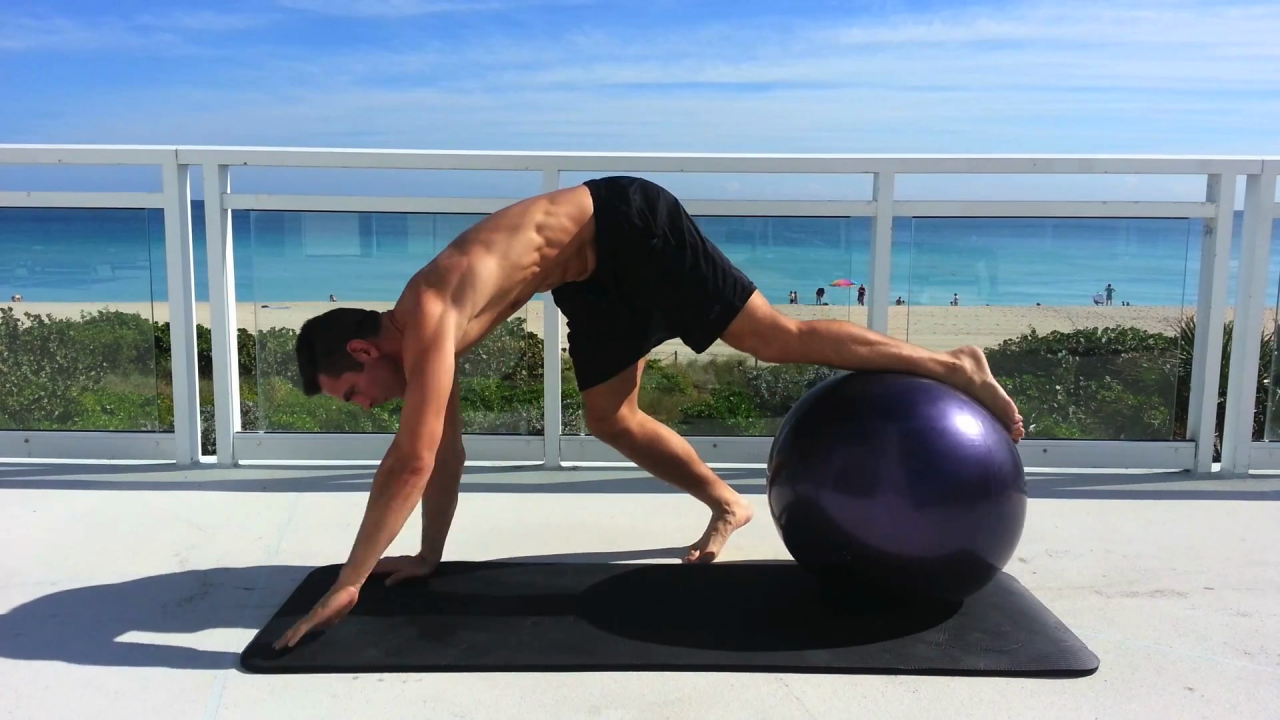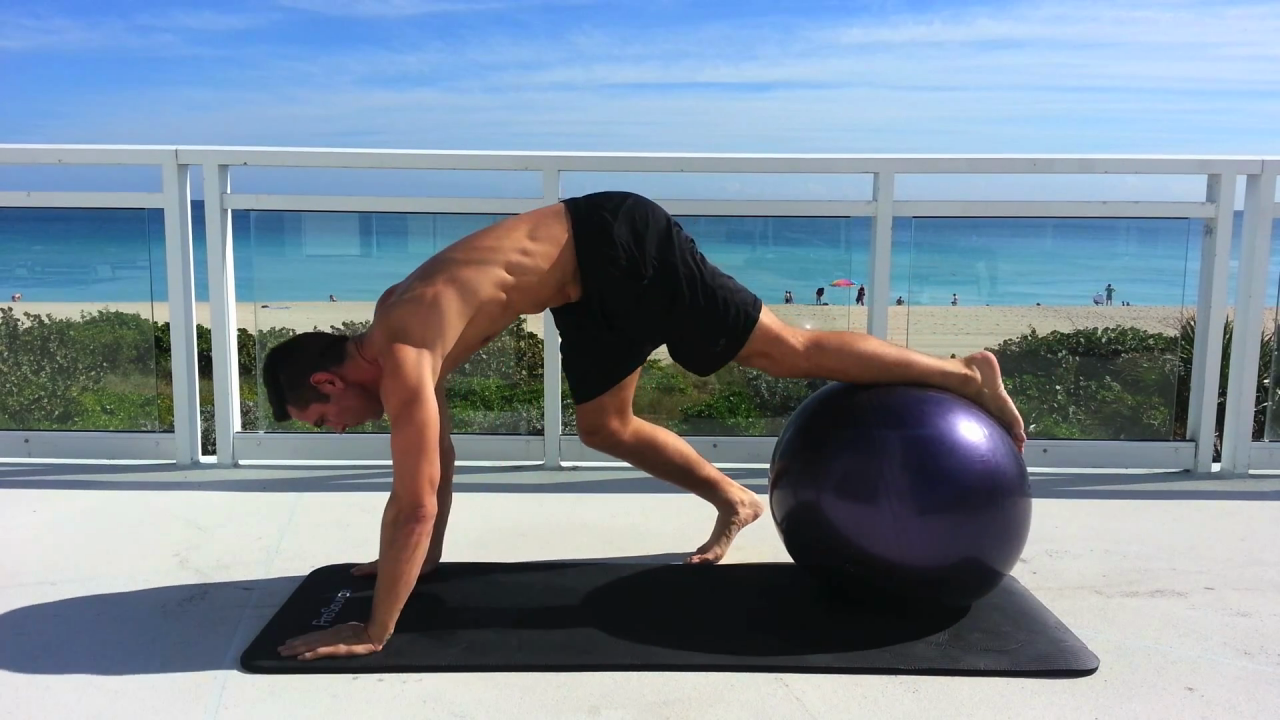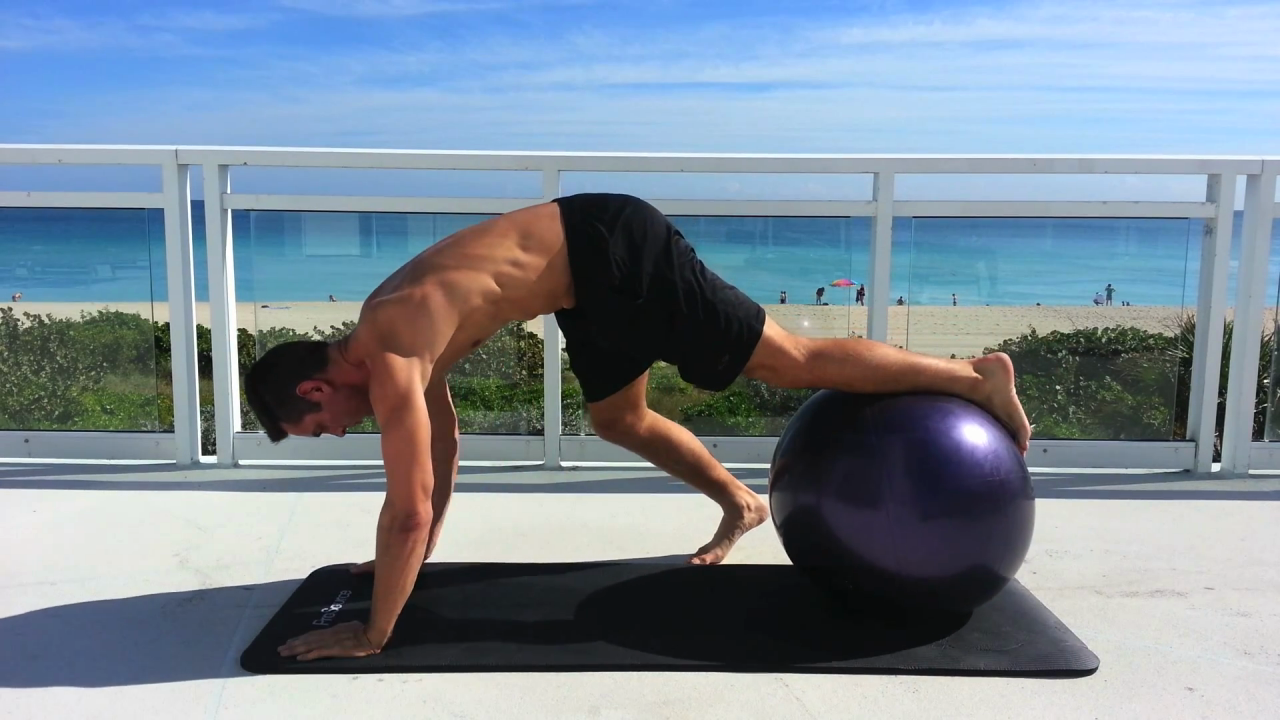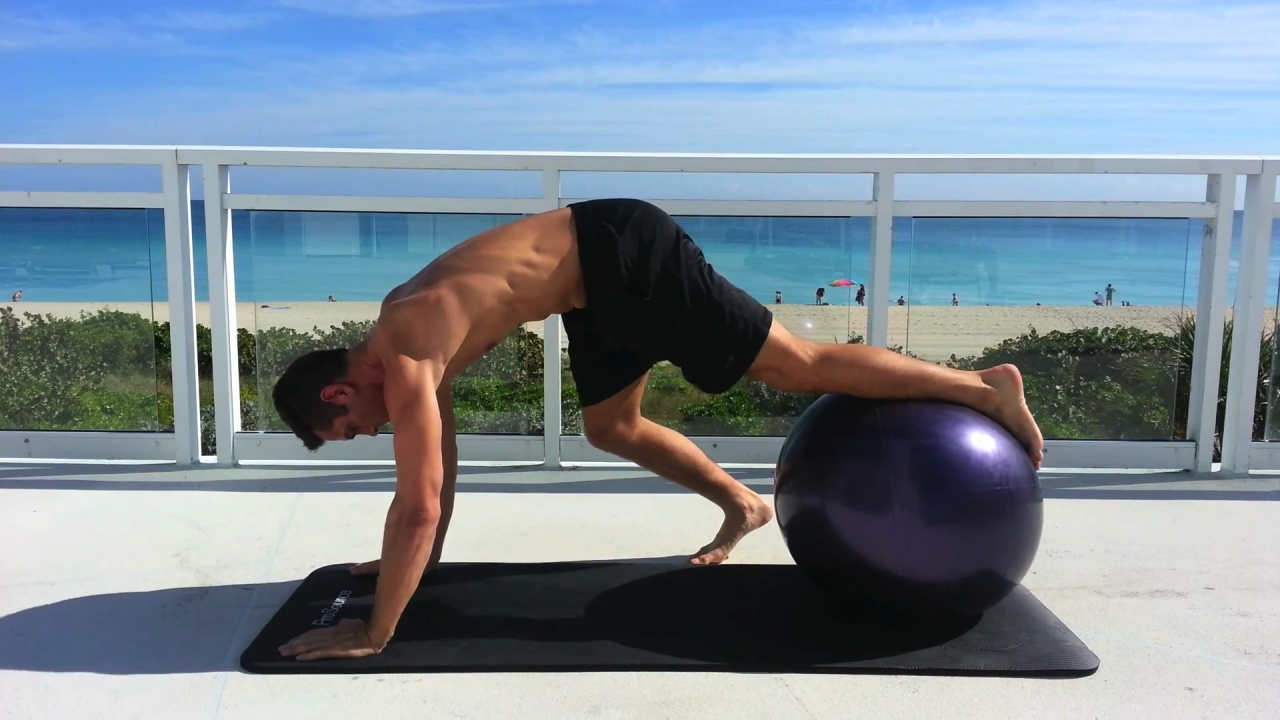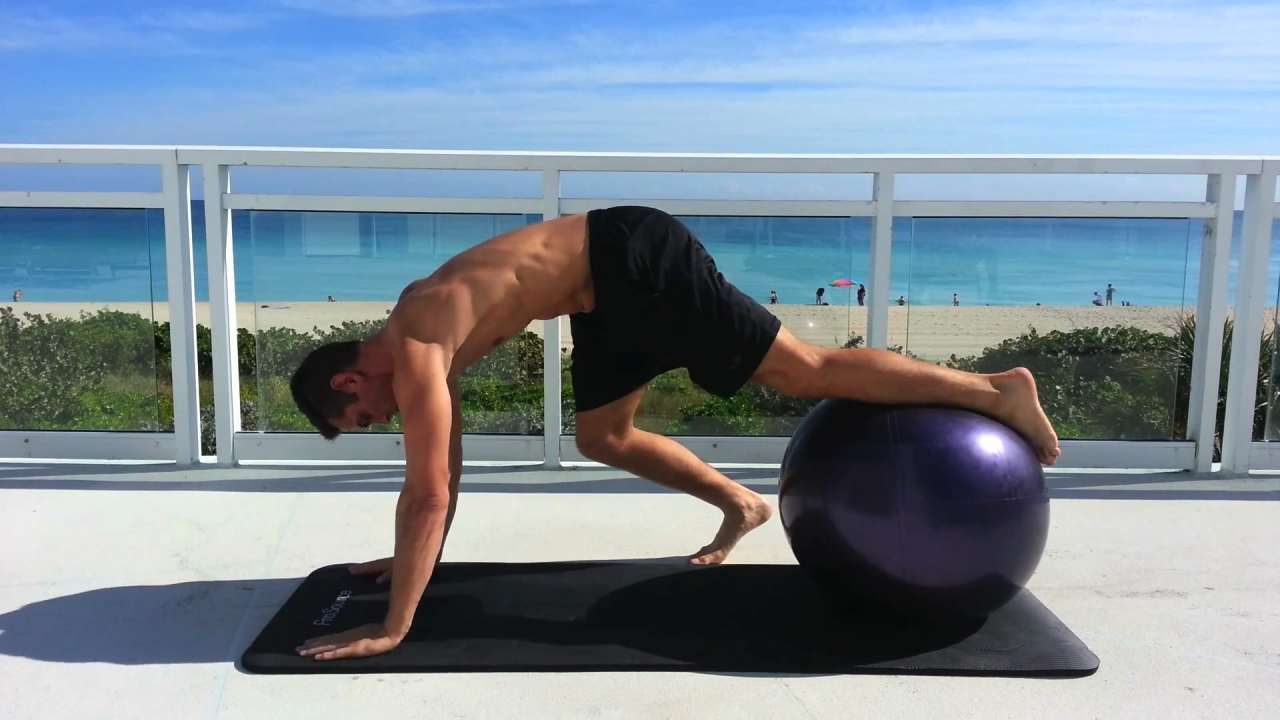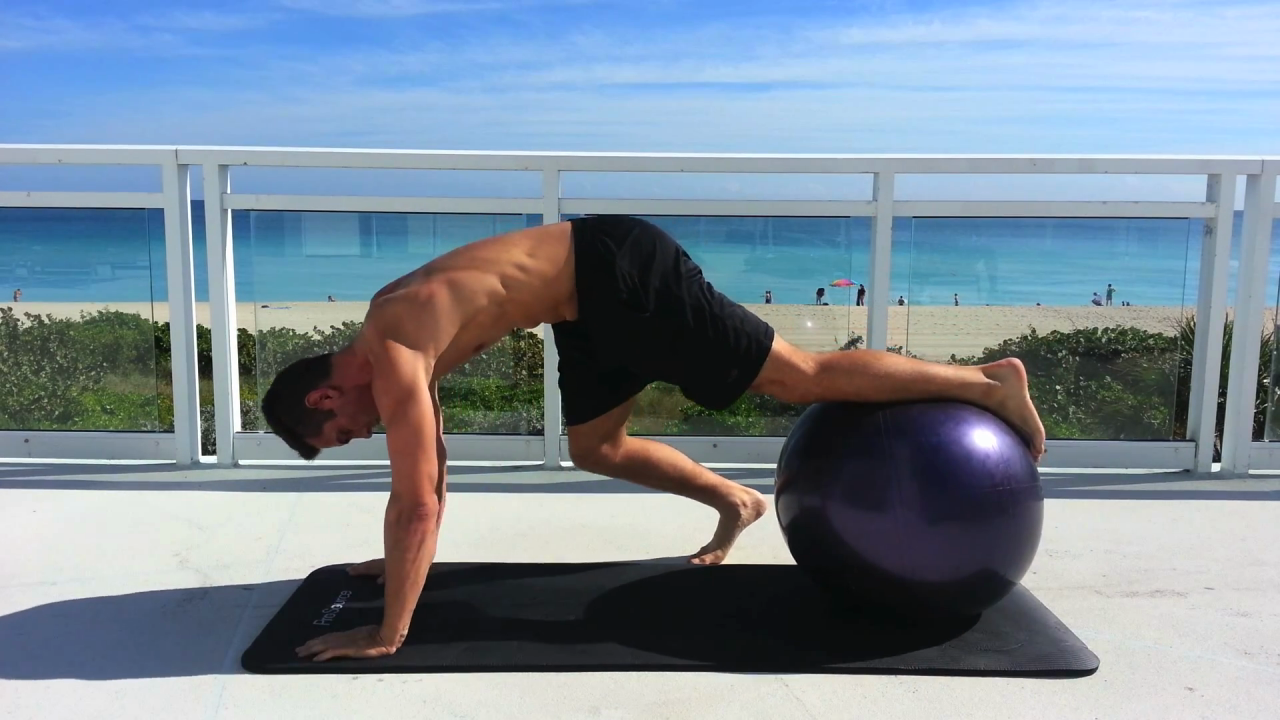
dt=0.4s
person 1, frame 1
left shoulder: (428, 320)
right shoulder: (419, 329)
left elbow: (410, 462)
right elbow: (444, 449)
left wrist: (345, 587)
right wrist: (429, 555)
left hip: (628, 223)
right hip: (595, 267)
left knee: (778, 338)
right knee: (611, 419)
left ankle: (953, 368)
right ankle: (727, 504)
person 1, frame 2
left shoulder: (398, 358)
right shoulder: (392, 323)
left elbow: (414, 501)
right elbow: (436, 454)
left wrist: (375, 631)
right wrist: (425, 559)
left hip: (618, 245)
right hip: (593, 269)
left knee: (791, 352)
right knee: (606, 429)
left ankle: (966, 376)
right ankle: (733, 501)
person 1, frame 3
left shoulder: (386, 360)
right shoulder: (383, 318)
left elbow: (409, 507)
right elbow: (442, 442)
left wrist: (375, 632)
right wrist: (413, 555)
left hip: (615, 254)
right hip: (591, 251)
left knee: (794, 361)
right knee: (619, 421)
left ankle: (976, 377)
right ankle: (740, 504)
person 1, frame 4
left shoulder: (404, 359)
right shoulder: (400, 329)
left elbow: (416, 502)
right elbow: (441, 454)
left wrist: (376, 630)
right wrist: (425, 558)
left hip: (624, 256)
right hip: (601, 275)
left knee: (798, 366)
right knee: (613, 429)
left ankle: (986, 389)
right ankle: (741, 504)
person 1, frame 5
left shoulder: (411, 351)
right shoulder: (416, 321)
left elbow: (427, 492)
right elbow: (447, 452)
left wrist: (392, 626)
right wrist: (423, 555)
left hip: (632, 259)
right hip: (612, 284)
left knee: (804, 370)
right knee: (602, 439)
left ankle: (997, 392)
right ankle: (739, 503)
person 1, frame 6
left shoulder: (389, 357)
right shoulder: (388, 320)
left elbow: (415, 501)
right elbow: (432, 453)
left wrist: (388, 633)
right wrist: (412, 556)
left hip: (620, 274)
right hip: (594, 296)
left knee: (802, 377)
right knee: (596, 449)
left ankle: (988, 384)
right ankle: (735, 501)
